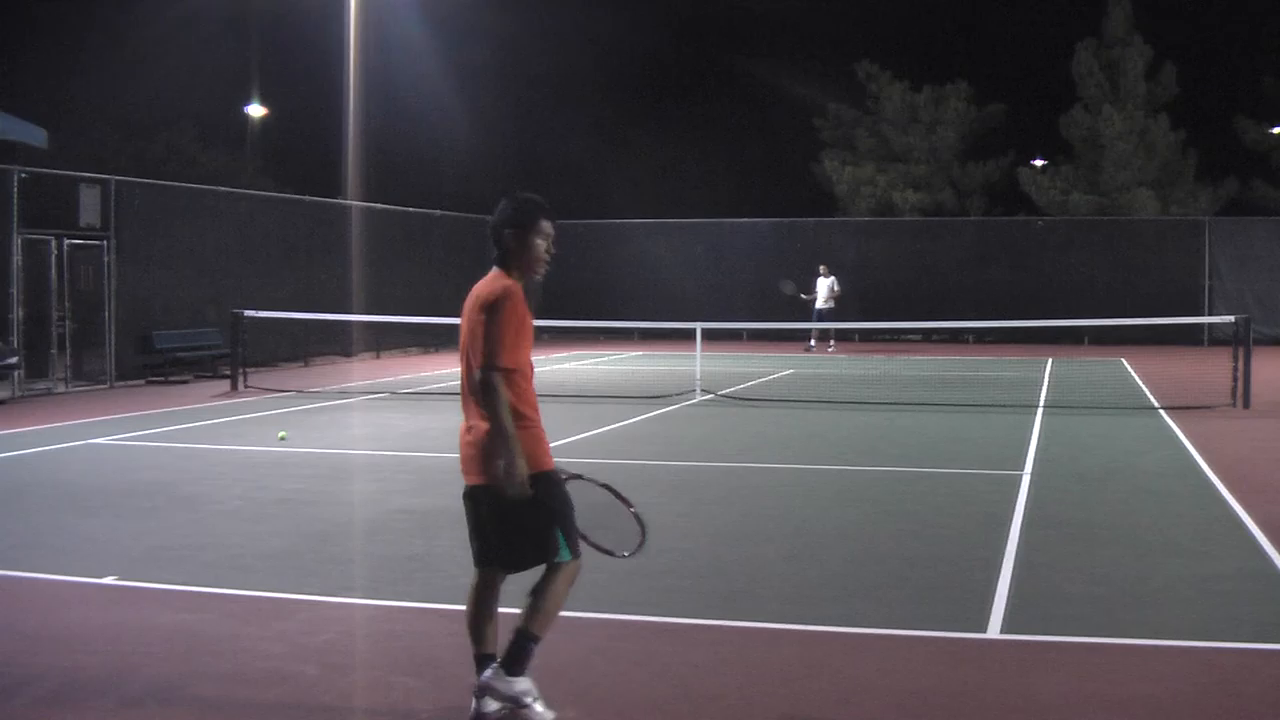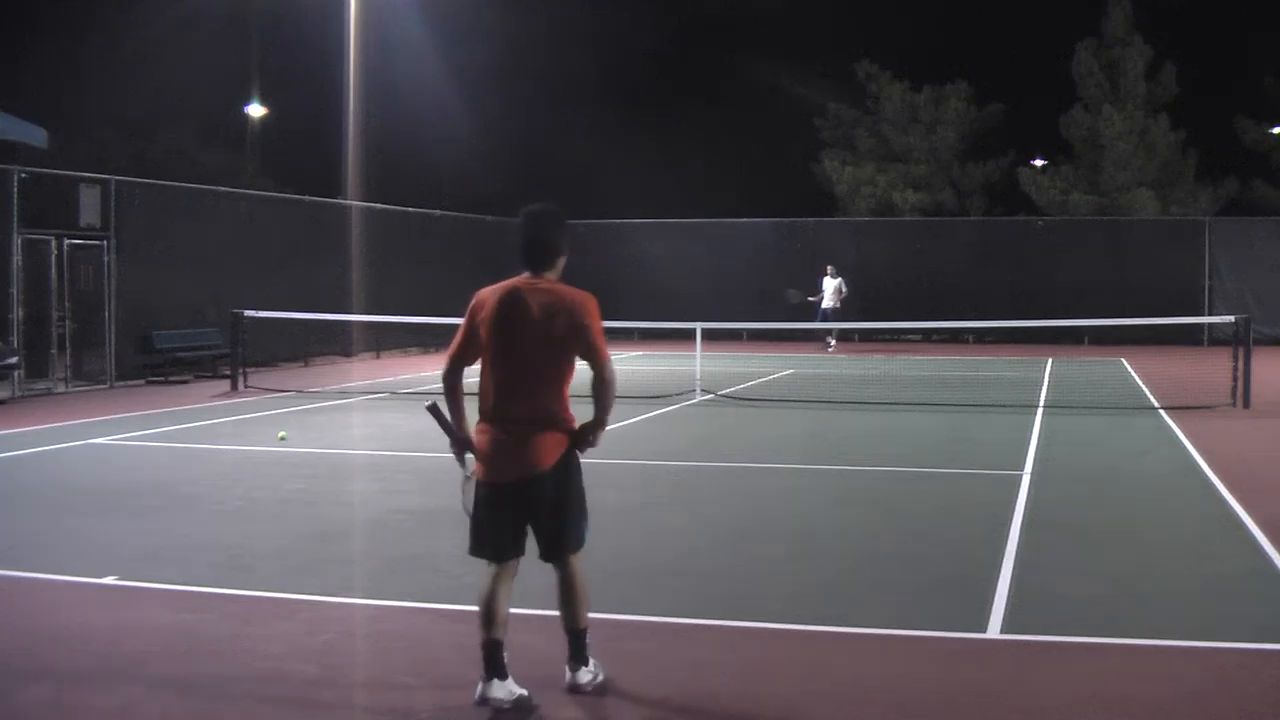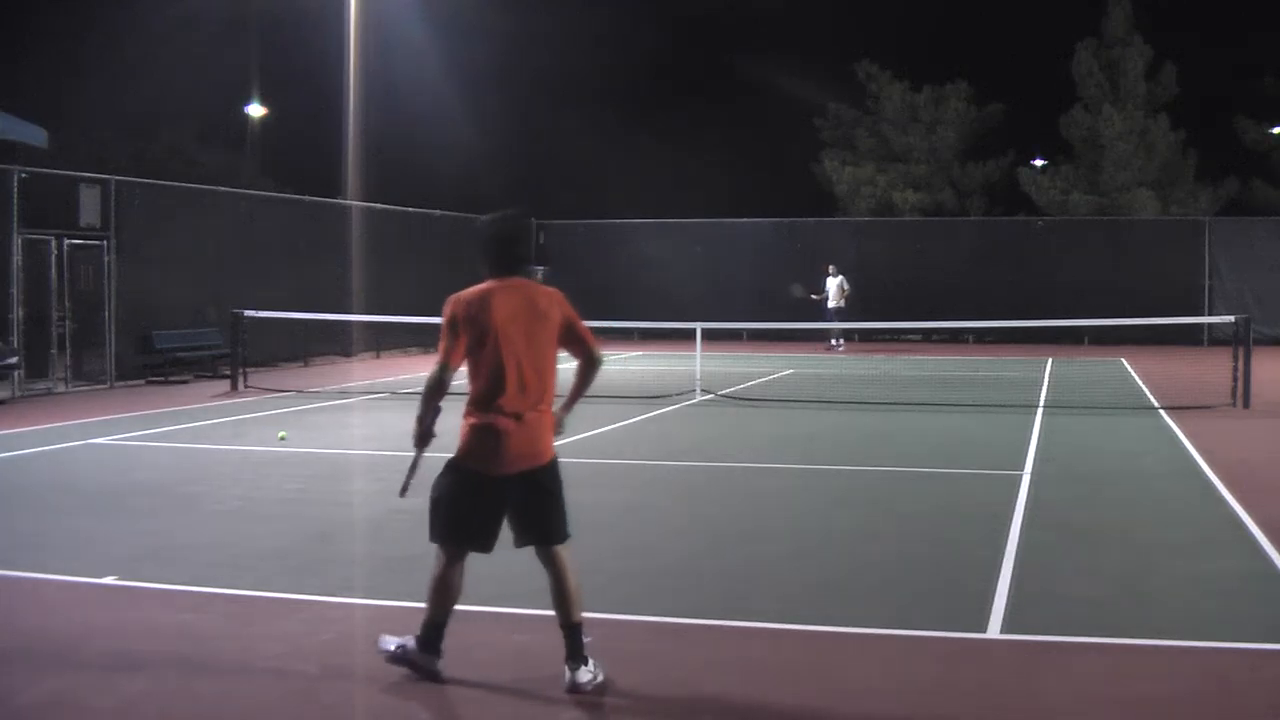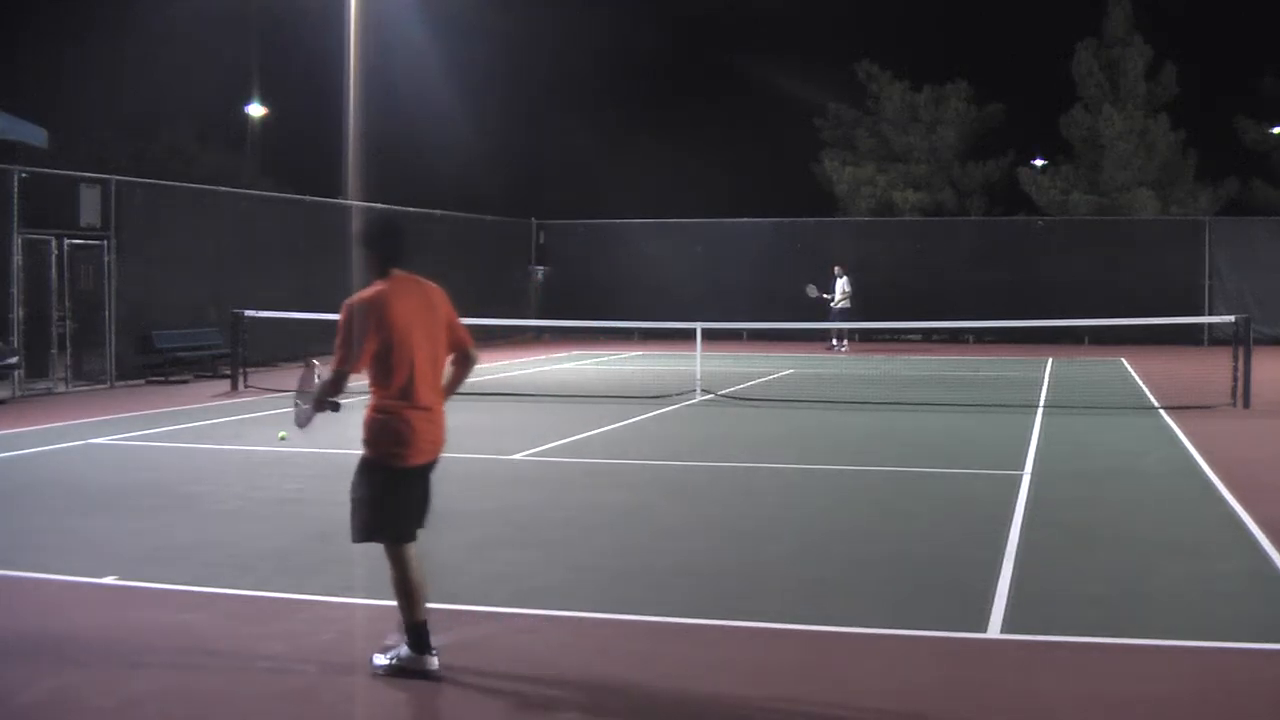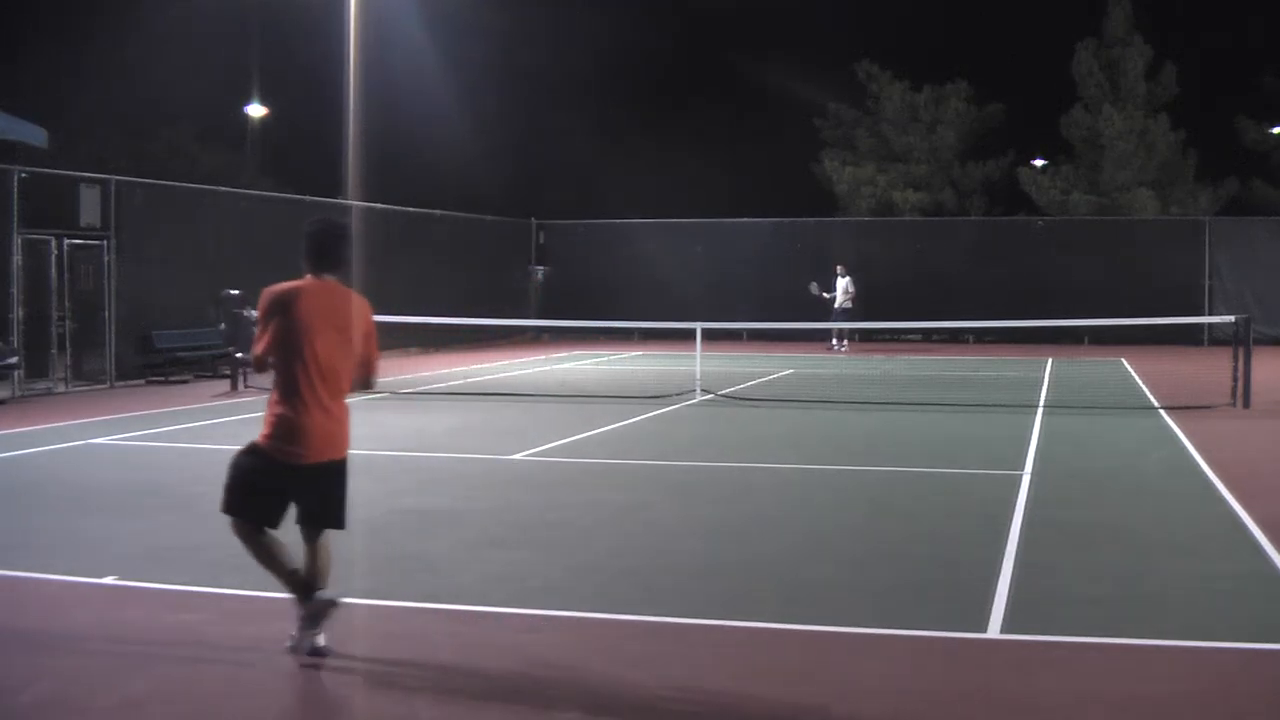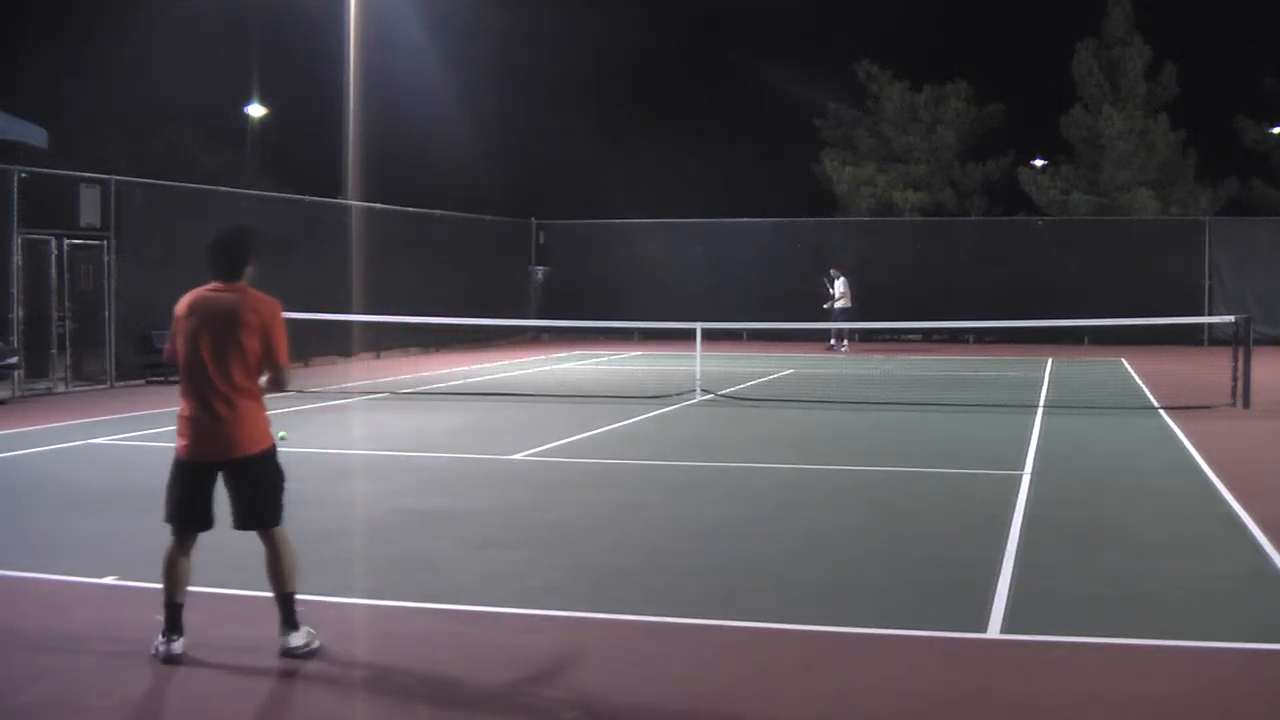
dt=0.5s
person 1, frame 1
left shoulder: (484, 291)
right shoulder: (506, 294)
right elbow: (493, 381)
right wrist: (514, 455)
left hip: (479, 456)
right hip: (513, 458)
left knee: (489, 572)
right knee: (564, 562)
right ankle: (507, 672)
person 1, frame 2
left shoulder: (486, 300)
right shoulder: (577, 304)
left elbow: (451, 372)
right elbow: (604, 377)
left wrist: (461, 428)
right wrist: (596, 426)
left hip: (494, 452)
right hip: (550, 450)
left knee: (502, 566)
right knee: (567, 559)
left ankle: (494, 677)
right ankle: (580, 665)
person 1, frame 3
left shoulder: (467, 304)
right shoulder: (552, 300)
left elbow: (441, 379)
right elbow: (592, 359)
left wrist: (423, 425)
right wrist: (561, 412)
left hip: (483, 449)
right hip: (536, 452)
left knee: (451, 552)
right knee: (554, 553)
left ankle: (426, 648)
right ankle: (579, 663)
person 1, frame 4
left shoulder: (363, 305)
right shoulder: (434, 294)
left elbow: (338, 380)
right elbow: (467, 357)
left wrist: (316, 401)
left hip: (392, 440)
right hip: (430, 435)
left knee: (397, 545)
right knee: (405, 536)
left ankle: (419, 650)
right ankle: (415, 637)
person 1, frame 5
left shoulder: (280, 298)
right shoulder: (359, 307)
left elbow: (259, 360)
right elbow: (366, 380)
left hip: (286, 438)
right hip: (333, 441)
left knee: (246, 523)
right knee: (316, 533)
left ankle: (309, 594)
right ankle: (311, 630)
person 1, frame 6
left shoulder: (185, 306)
right shoulder: (263, 307)
left elbow: (177, 365)
right elbow: (278, 377)
left hip: (195, 439)
right hip: (248, 438)
left knee: (182, 537)
right knee: (272, 531)
left ankle: (171, 635)
right ankle: (292, 630)
